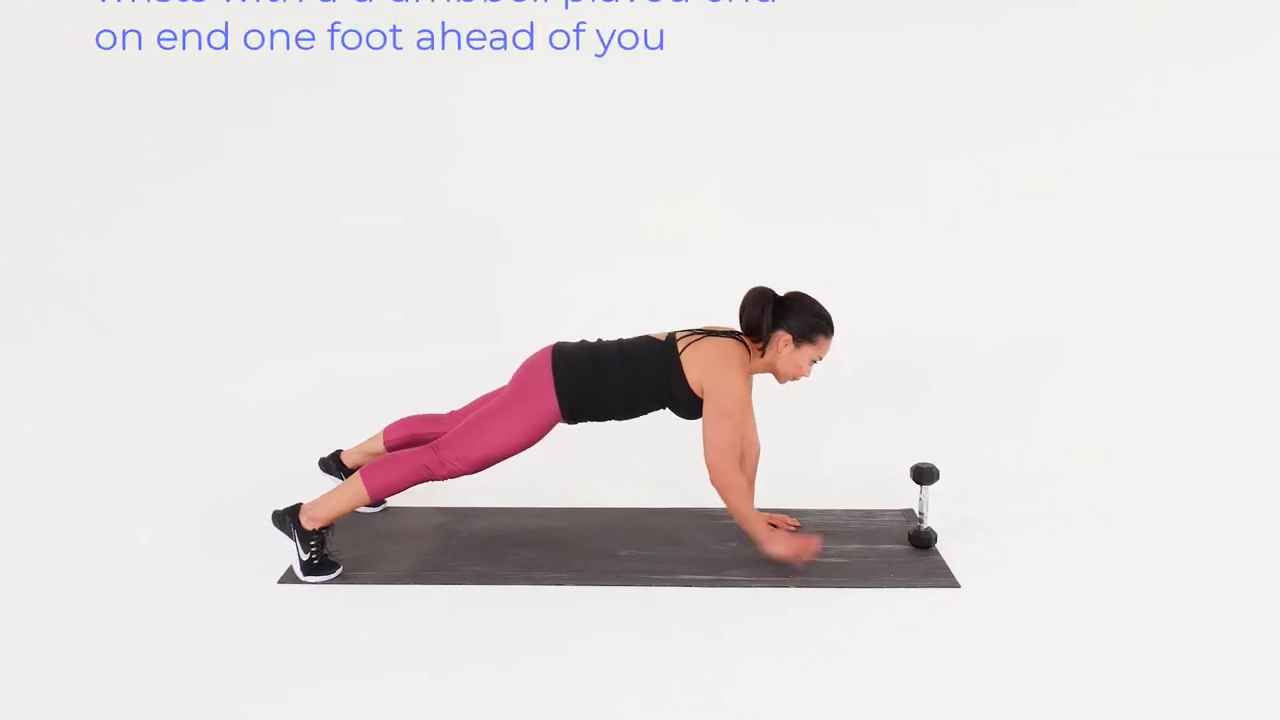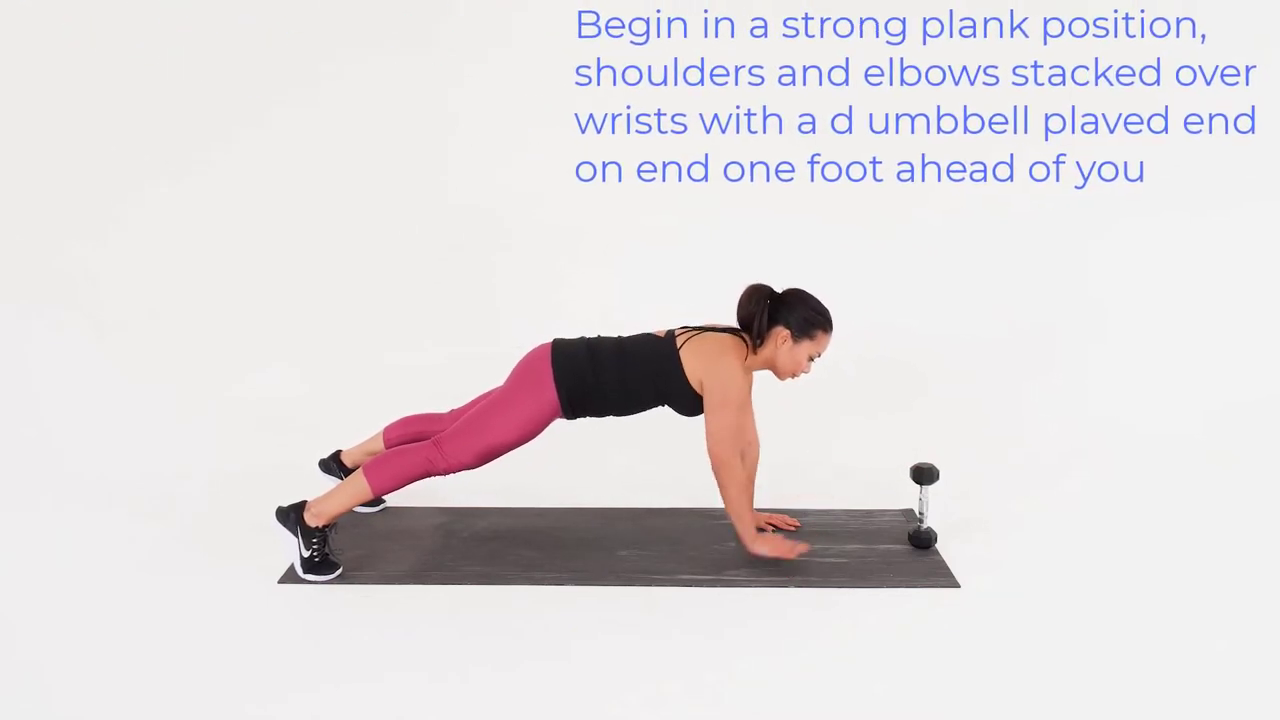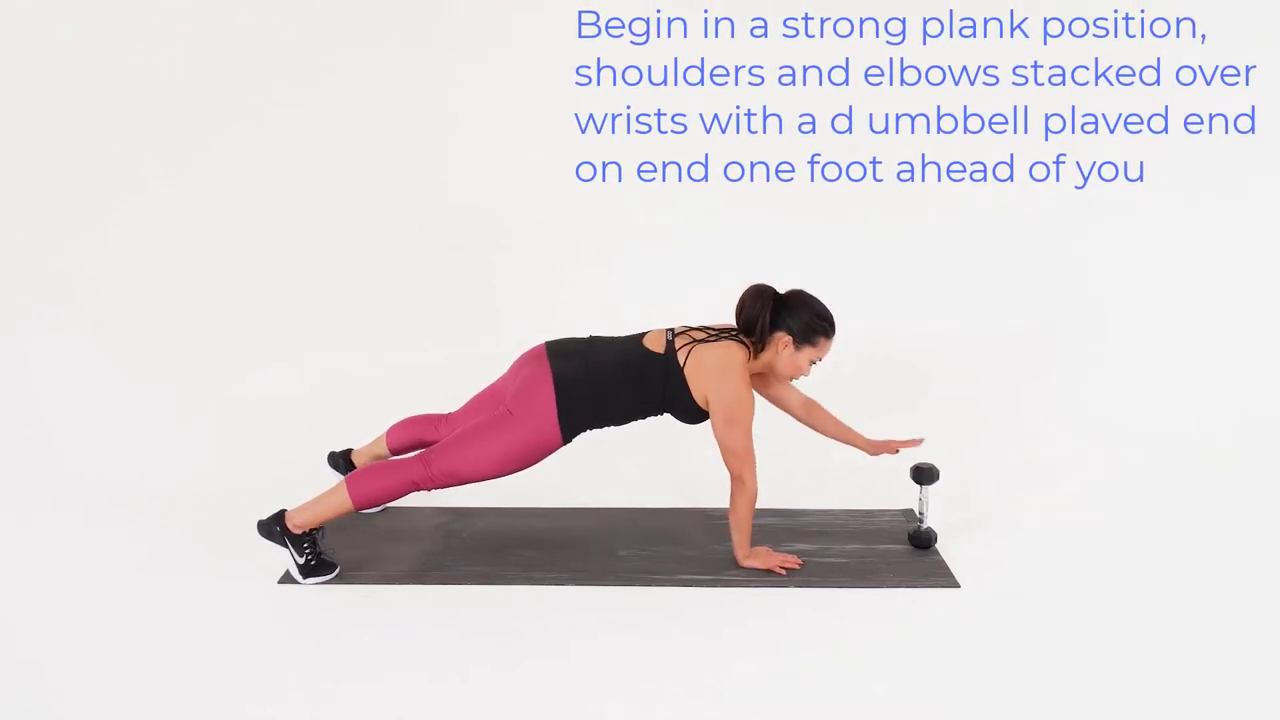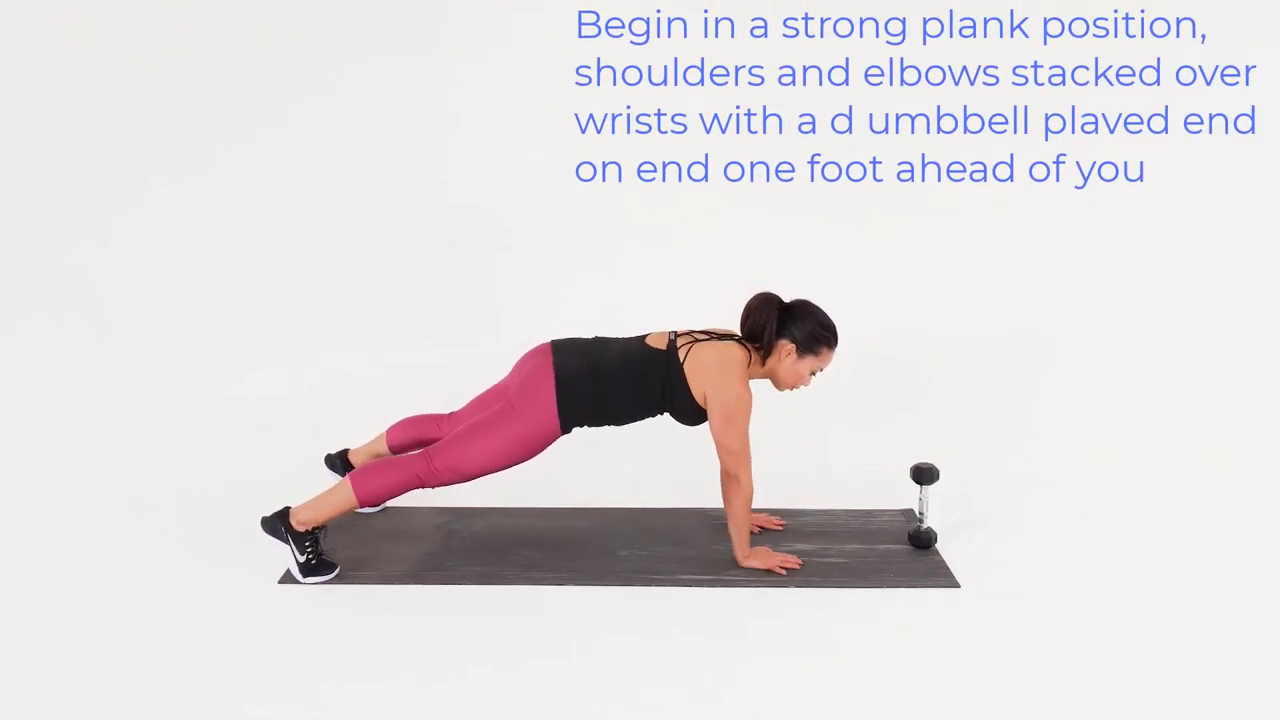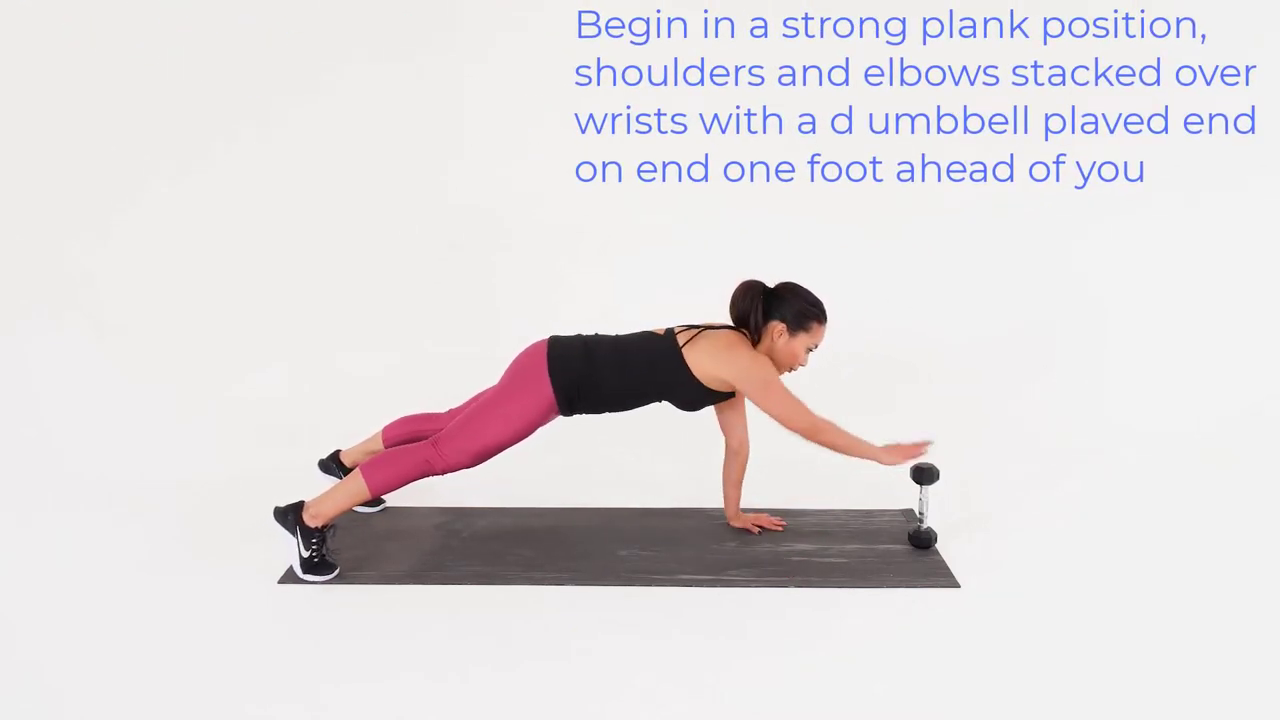
dt=0.7s
person 1, frame 1
left shoulder: (733, 347)
right shoulder: (731, 372)
left elbow: (748, 443)
right elbow: (722, 471)
left wrist: (749, 511)
right wrist: (766, 538)
left hip: (558, 375)
right hip: (556, 389)
left knee: (447, 431)
right knee: (443, 457)
left ankle: (347, 461)
right ankle: (307, 521)
person 1, frame 2
left shoulder: (734, 350)
right shoulder: (729, 365)
left elbow: (746, 442)
right elbow: (727, 462)
left wrist: (748, 510)
right wrist: (751, 536)
left hip: (560, 371)
right hip: (555, 380)
left knee: (451, 426)
right knee: (444, 452)
left ankle: (347, 460)
right ankle: (312, 517)
person 1, frame 3
left shoulder: (738, 345)
right shoulder: (732, 379)
left elbow: (797, 402)
right elbow: (743, 477)
left wrist: (871, 443)
right wrist: (745, 552)
left hip: (547, 366)
right hip: (554, 406)
left knee: (450, 428)
right knee: (435, 466)
left ankle: (356, 458)
right ankle: (293, 524)
person 1, frame 4
left shoulder: (730, 348)
right shoulder: (732, 379)
left elbow: (729, 456)
right elbow: (737, 473)
left wrist: (742, 514)
right wrist: (745, 551)
left hip: (552, 365)
right hip: (553, 400)
left knee: (450, 427)
right knee: (437, 464)
left ankle: (353, 459)
right ankle: (298, 521)
person 1, frame 5
left shoulder: (734, 351)
right shoulder: (737, 357)
left elbow: (735, 437)
right elbow: (803, 424)
left wrist: (736, 510)
right wrist: (877, 453)
left hip: (561, 372)
right hip: (549, 375)
left knee: (450, 425)
right knee: (444, 450)
left ankle: (349, 460)
right ankle: (309, 516)
